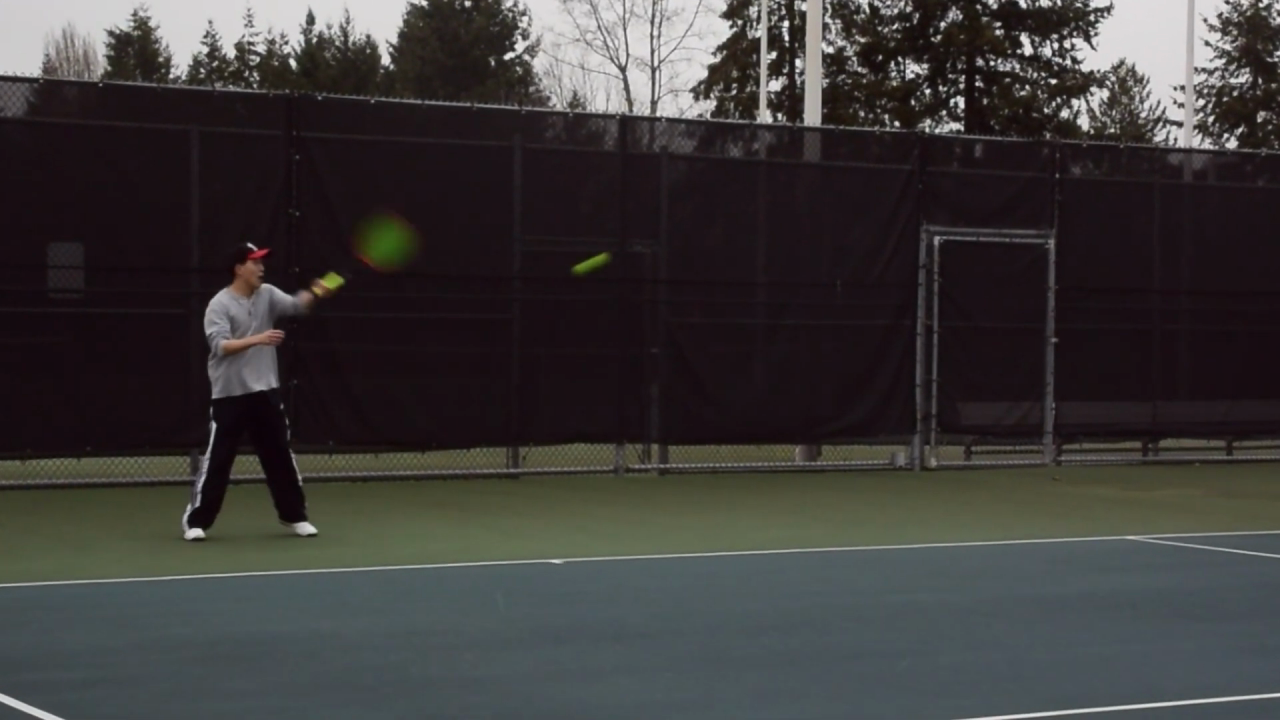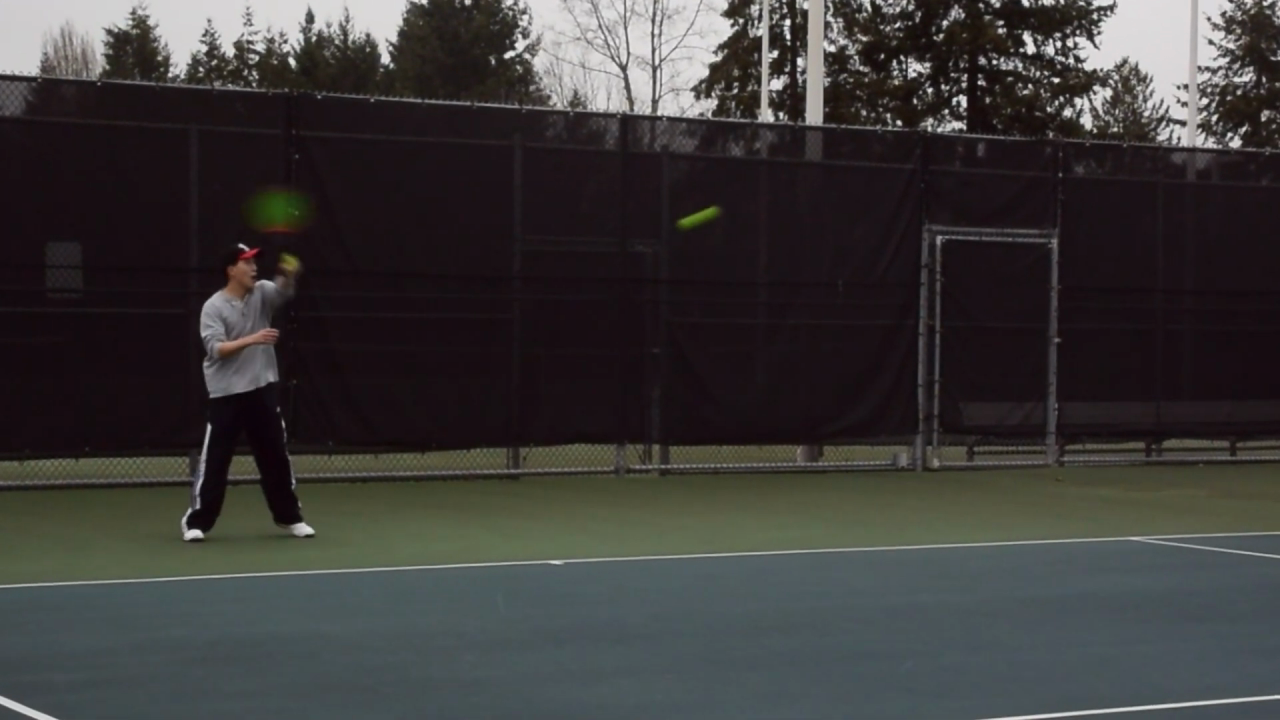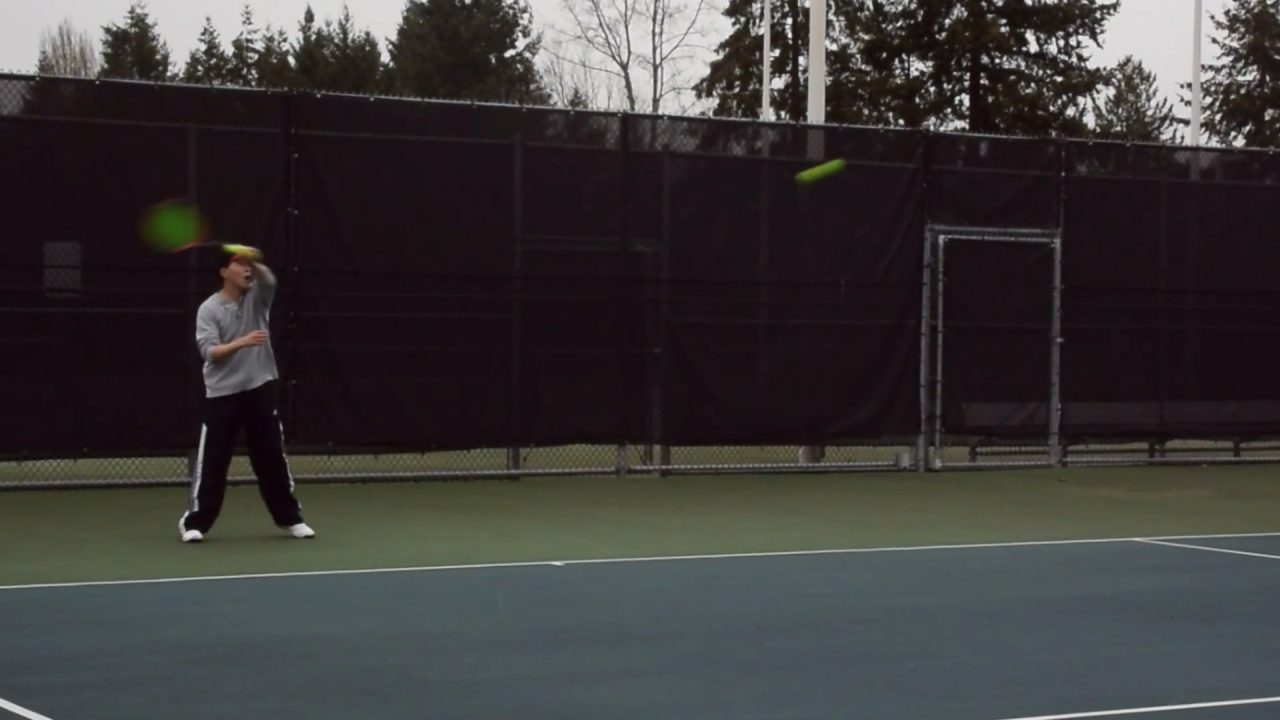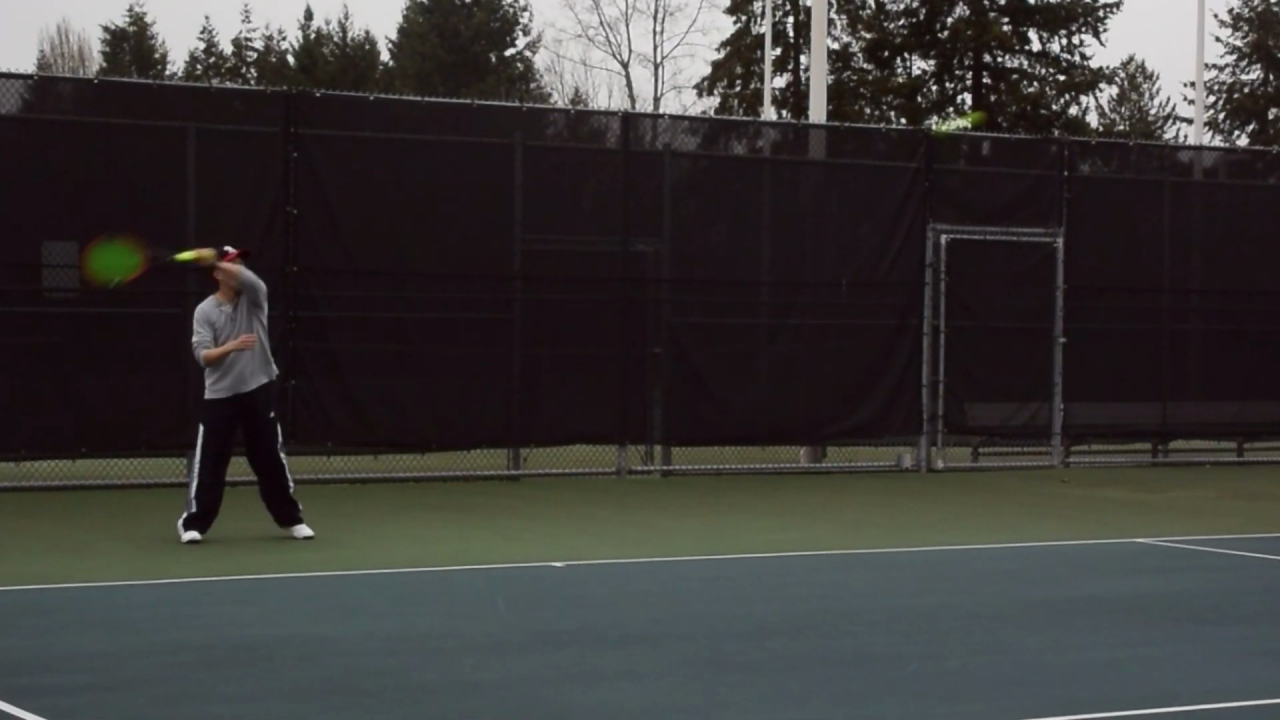
dt=0.1s
person 1, frame 1
left shoulder: (267, 294)
right shoulder: (219, 304)
left elbow: (295, 306)
right elbow: (220, 346)
left wrist: (313, 293)
right wrist: (256, 339)
left hip: (265, 389)
right hip: (229, 394)
left knee: (279, 453)
right knee: (217, 458)
left ankle: (294, 515)
right ankle: (195, 520)
person 1, frame 2
left shoulder: (263, 293)
right shoulder: (213, 307)
left elbow: (284, 292)
right elbow: (216, 348)
left wrist: (289, 273)
right wrist: (250, 339)
left hip: (262, 388)
right hip: (224, 393)
left knee: (275, 454)
right knee: (214, 459)
left ankle: (290, 517)
right ankle: (196, 521)
person 1, frame 3
left shoulder: (258, 294)
right shoulder: (208, 309)
left elbow: (268, 281)
right elbow: (209, 352)
left wrist: (255, 262)
right wrist: (241, 341)
left hip: (260, 389)
right hip: (222, 394)
left knee: (272, 456)
right knee: (212, 460)
left ankle: (289, 518)
right ankle: (195, 522)
person 1, frame 4
left shoulder: (256, 292)
right shoulder: (204, 311)
left elbow: (245, 277)
right elbow: (203, 355)
left wrist: (213, 261)
right wrist: (229, 348)
left hip: (258, 389)
right hip: (220, 395)
left knee: (270, 457)
right knee: (209, 460)
left ankle: (290, 518)
right ankle: (193, 523)
